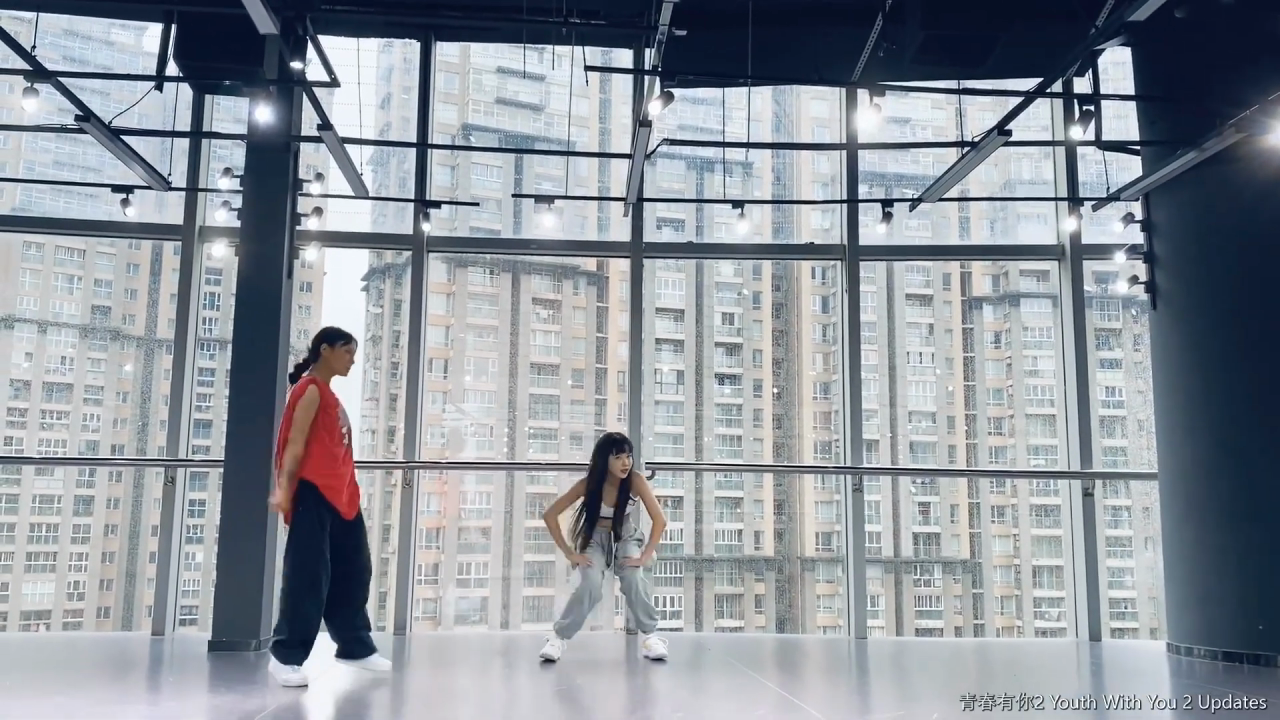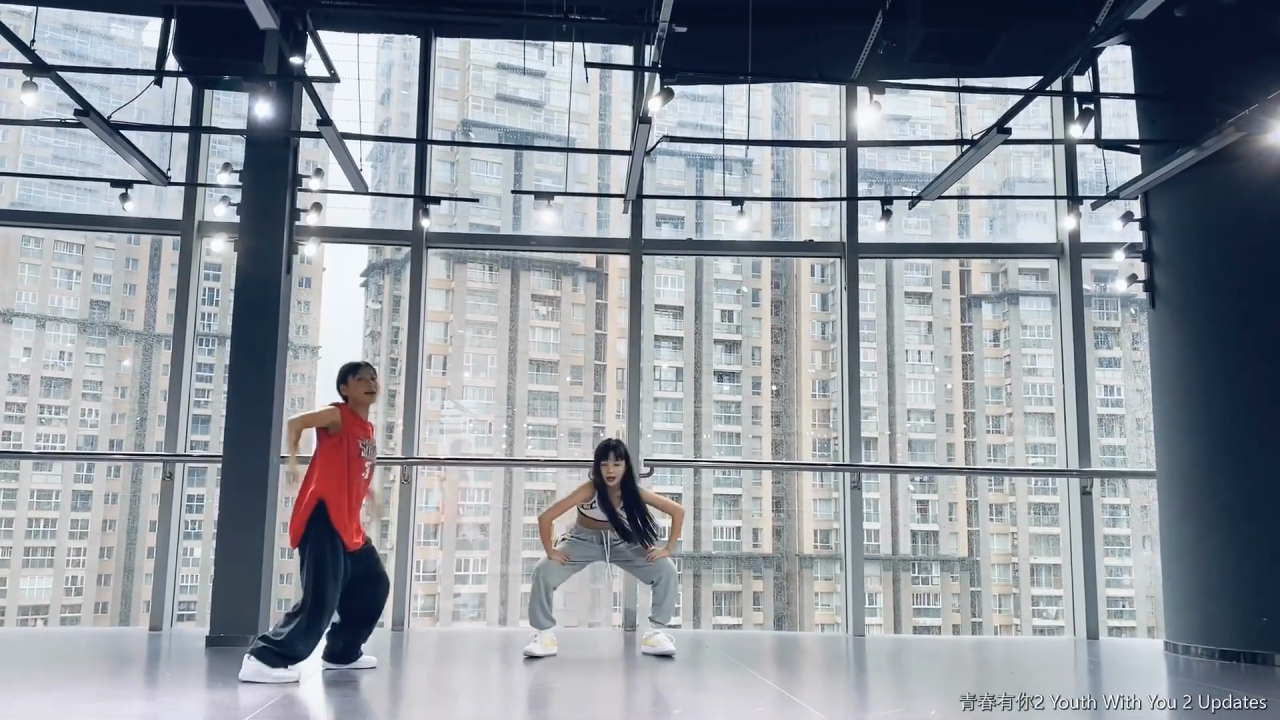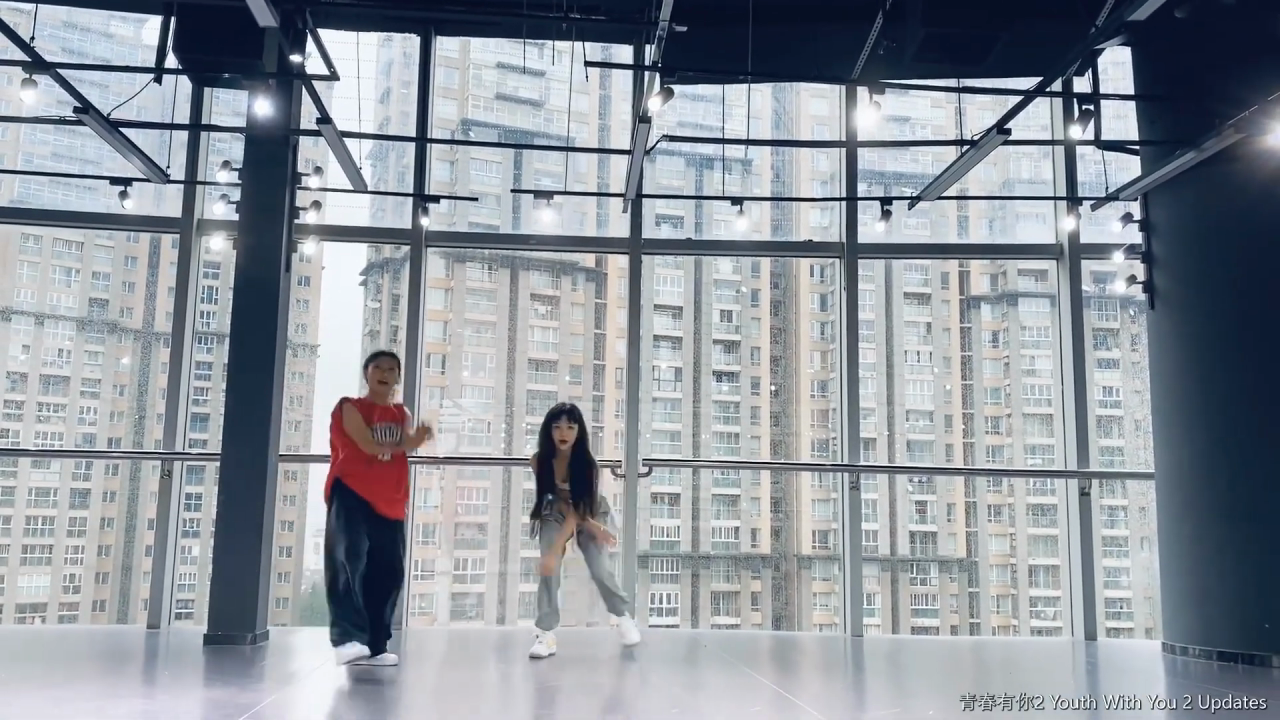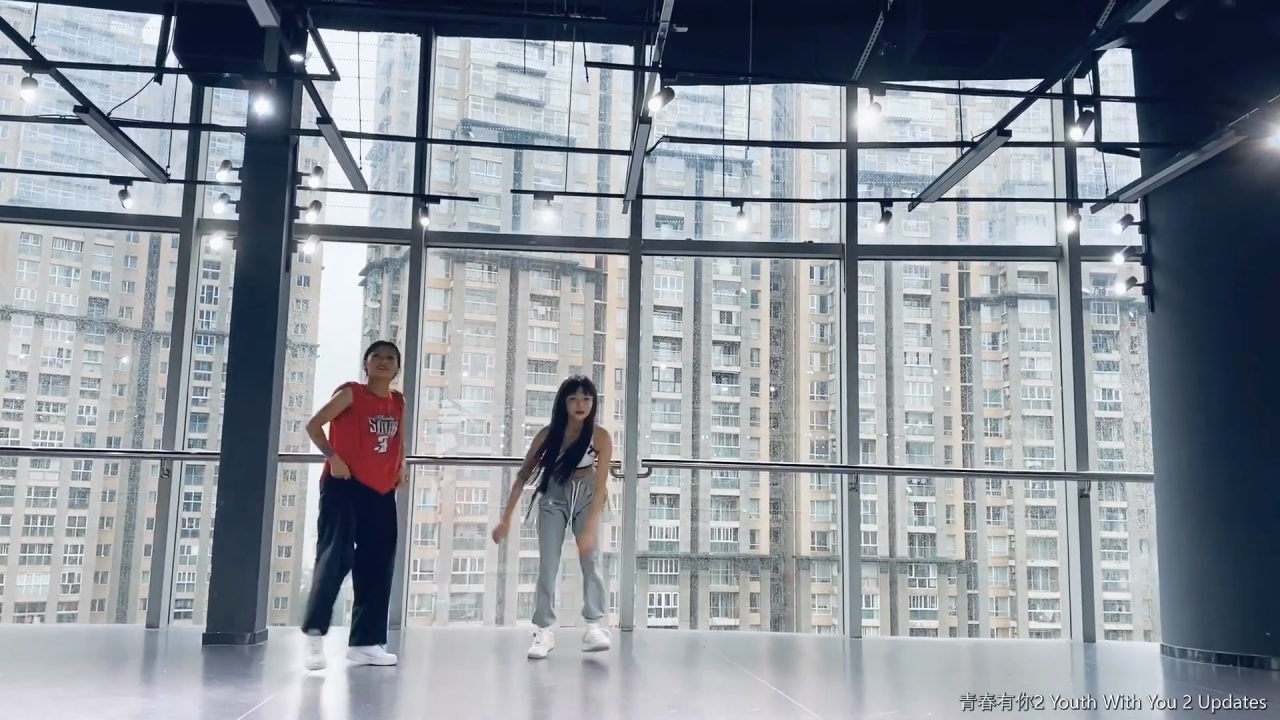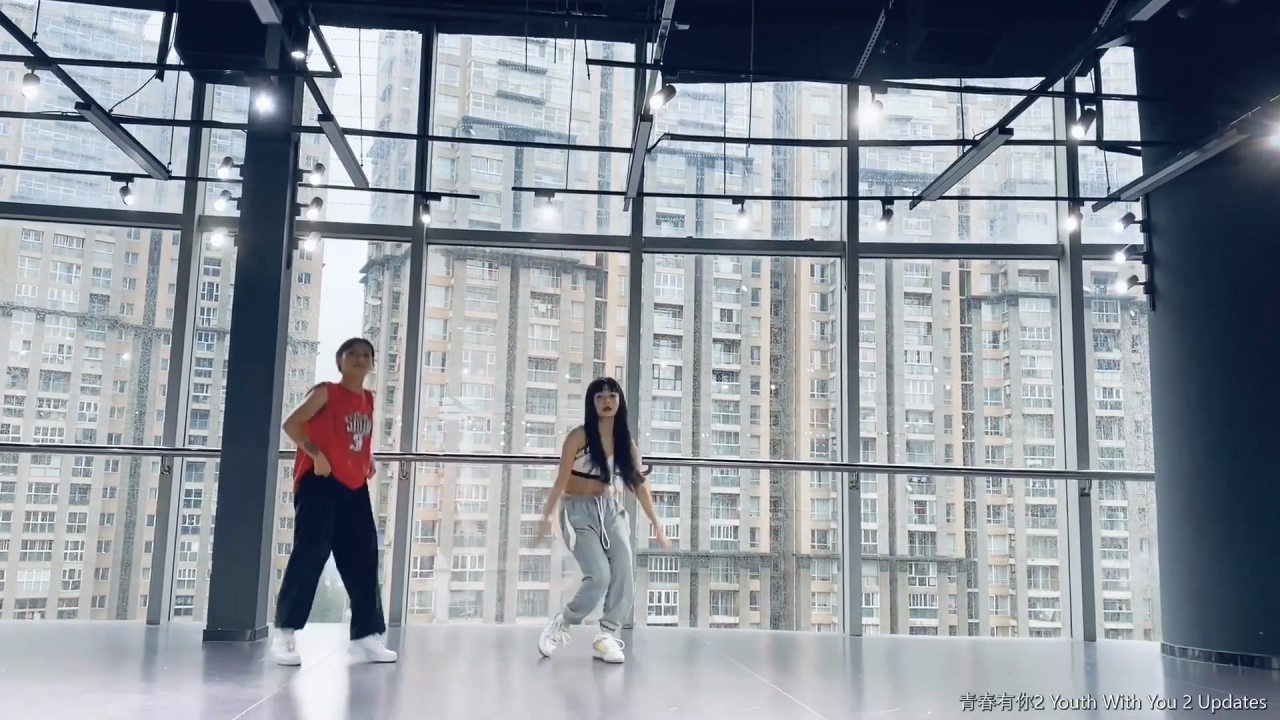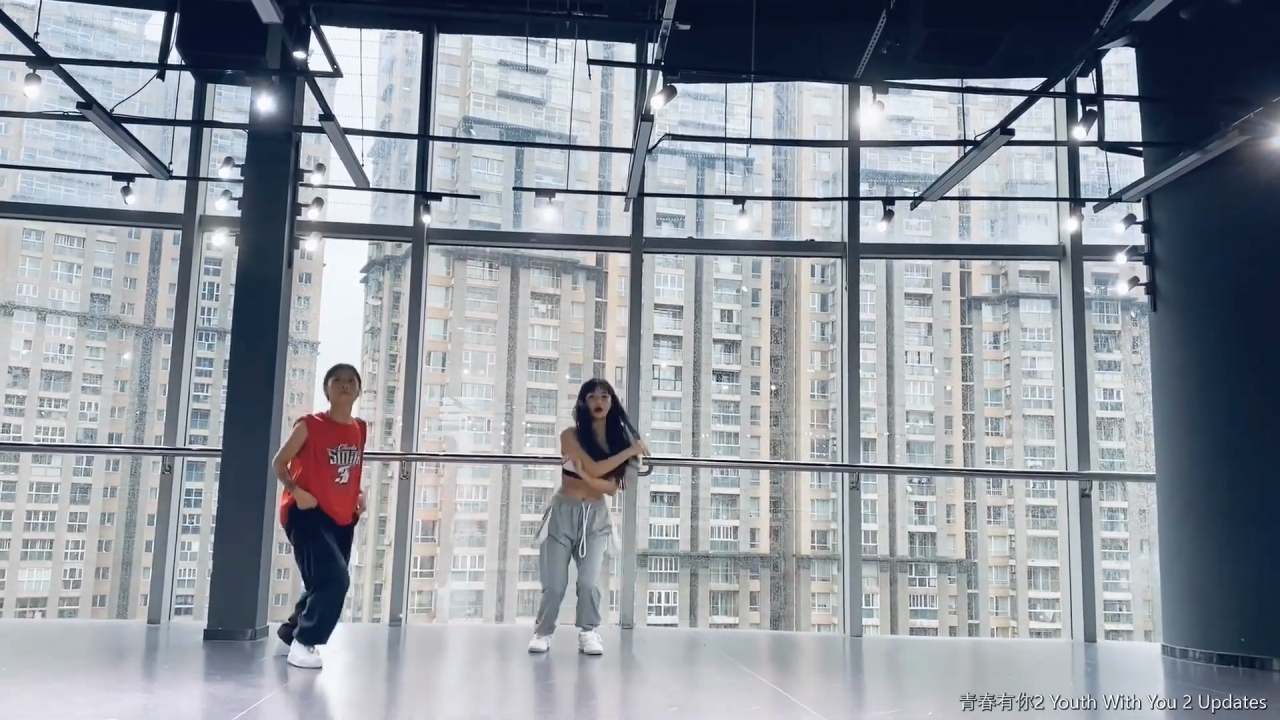
dt=0.4s
person 1, frame 1
left shoulder: (324, 390)
right shoulder: (310, 388)
right elbow: (297, 442)
right wrist: (284, 488)
left hip: (340, 496)
right hip: (314, 494)
left knee: (355, 573)
right knee: (311, 576)
left ankle: (356, 648)
right ankle: (286, 656)
person 1, frame 2
left shoulder: (365, 427)
right shoulder: (339, 416)
right elbow: (293, 425)
left wrist: (367, 494)
right wrist: (289, 449)
left hip: (344, 521)
right hip: (324, 514)
left knee: (375, 587)
right knee: (321, 599)
left ankle: (344, 652)
right ankle: (264, 659)
person 1, frame 3
left shoulder: (400, 414)
right shoulder: (349, 406)
left elbow: (408, 446)
right elbow: (368, 445)
left wrist: (418, 436)
right wrist: (411, 439)
left hip: (389, 503)
right hip: (351, 497)
left knee: (390, 576)
right knee: (348, 564)
left ankle: (371, 645)
right ankle: (348, 639)
person 1, frame 4
left shoulder: (398, 402)
right shoulder: (350, 393)
right elbow: (314, 425)
left wrist: (399, 468)
right wrist: (333, 458)
left hip: (381, 493)
right hip: (346, 486)
left knee: (379, 567)
right knee: (336, 557)
left ankle: (365, 642)
right ankle: (314, 635)
person 1, frame 5
left shoulder: (367, 399)
right shoulder: (325, 392)
right elbow: (291, 424)
left wrist: (366, 464)
right wrist: (315, 456)
left hip: (354, 487)
right hip: (319, 482)
left knee: (363, 560)
right knee: (311, 555)
left ankle: (366, 636)
right ankle: (285, 631)
person 1, frame 6
left shoulder: (360, 429)
right shoulder: (309, 426)
right elbow: (279, 464)
left wrist: (359, 495)
right wrist: (299, 492)
left hip: (342, 517)
right hip: (309, 514)
left knee: (327, 582)
right knee: (334, 580)
left ankle: (293, 633)
right ankle: (304, 644)
person 2, frame 1
left shoulder: (635, 480)
right shoulder: (589, 483)
left elbow: (659, 519)
right elbow: (550, 514)
left wrist: (645, 556)
right wrist: (569, 552)
left hip: (625, 539)
right hip: (594, 540)
left knee: (633, 580)
right knee: (591, 588)
left ankle: (650, 636)
right ankle: (558, 639)
person 2, frame 2
left shoulder: (633, 490)
right shoulder: (588, 490)
left elbow: (678, 511)
right elbow: (545, 519)
left wrist: (667, 547)
right wrist: (551, 551)
left hip: (621, 541)
right hip: (584, 541)
left knee: (666, 570)
right knee: (544, 572)
left ankle: (656, 633)
right ankle: (544, 635)
person 2, frame 3
left shoulder: (587, 462)
right shoulder: (540, 460)
left elbow: (579, 508)
right elbow: (564, 505)
left wrist: (555, 551)
right wrist: (594, 527)
left hip: (591, 511)
right hip: (554, 512)
left knee: (600, 571)
right knee: (548, 571)
left ankle: (623, 615)
right ankle: (545, 634)
person 2, frame 4
left shoulder: (600, 436)
right shoulder: (549, 434)
left elbow: (602, 485)
right elbow: (524, 476)
left wrist: (590, 529)
right wrist: (506, 519)
left hip: (589, 495)
right hip: (554, 496)
left knee: (591, 559)
right knee: (548, 565)
left ankle: (593, 628)
right ankle: (543, 632)
person 2, frame 5
left shoulder: (625, 441)
right shoulder: (578, 437)
left elbow: (637, 484)
right elbow: (562, 481)
left wrist: (656, 525)
right wrist: (546, 518)
left hip: (609, 507)
right hip: (579, 510)
left knee: (624, 572)
right knee: (599, 575)
left ankle: (607, 636)
right ankle: (560, 626)
person 2, frame 6
left shoulder: (618, 438)
right shoulder: (570, 437)
left elbow: (616, 486)
right elbow: (591, 469)
left wrist: (590, 486)
right wrist: (631, 451)
left hip: (596, 516)
right hip: (564, 513)
left knee: (589, 583)
right knee: (555, 584)
left ankle: (588, 632)
right ankle: (543, 633)
